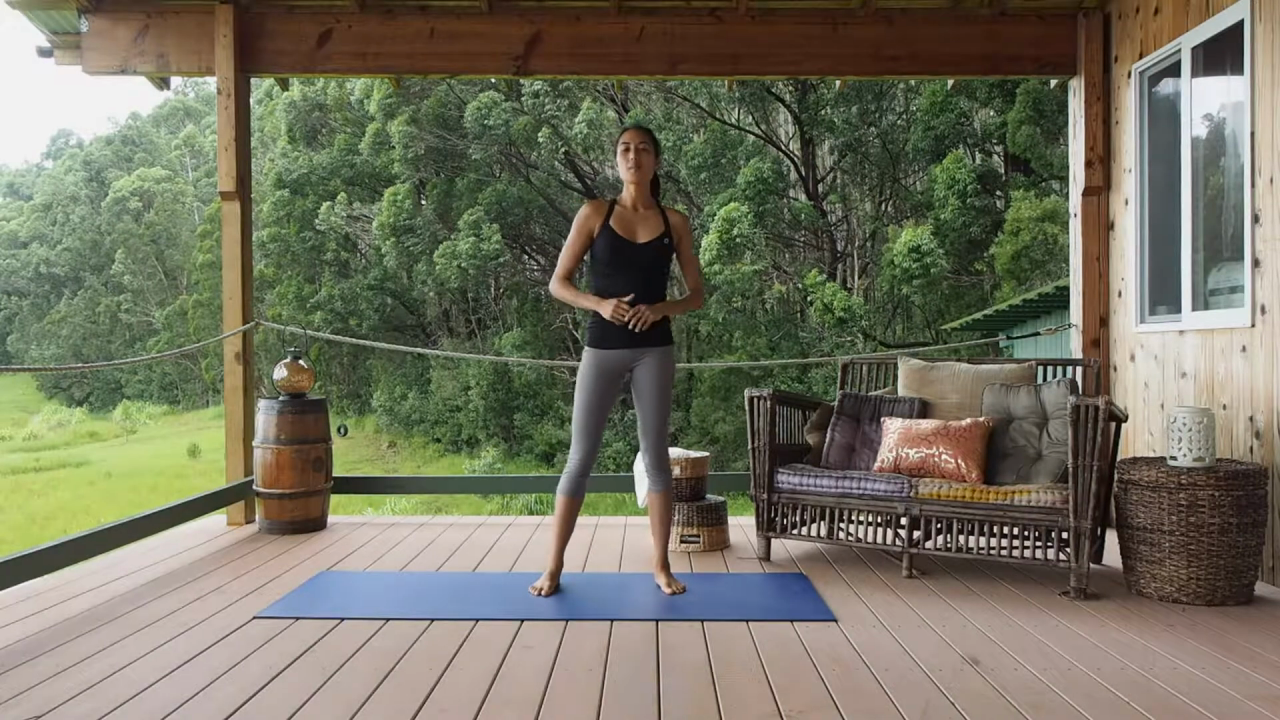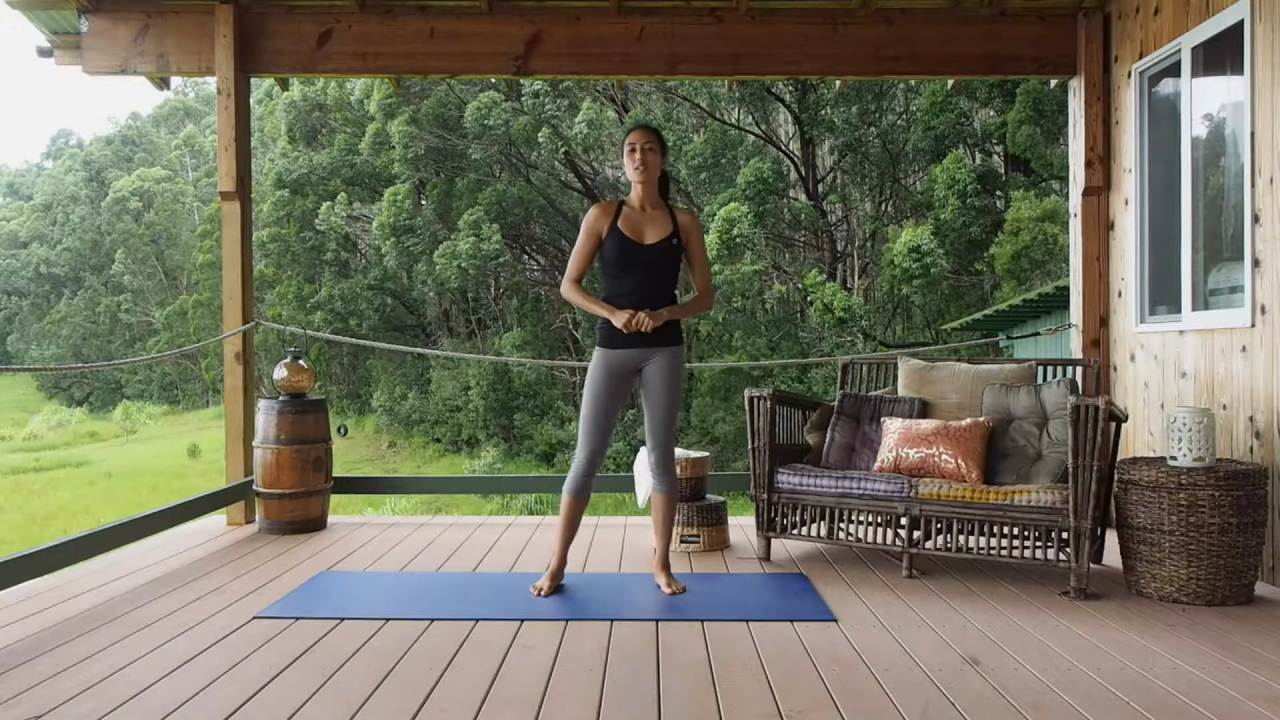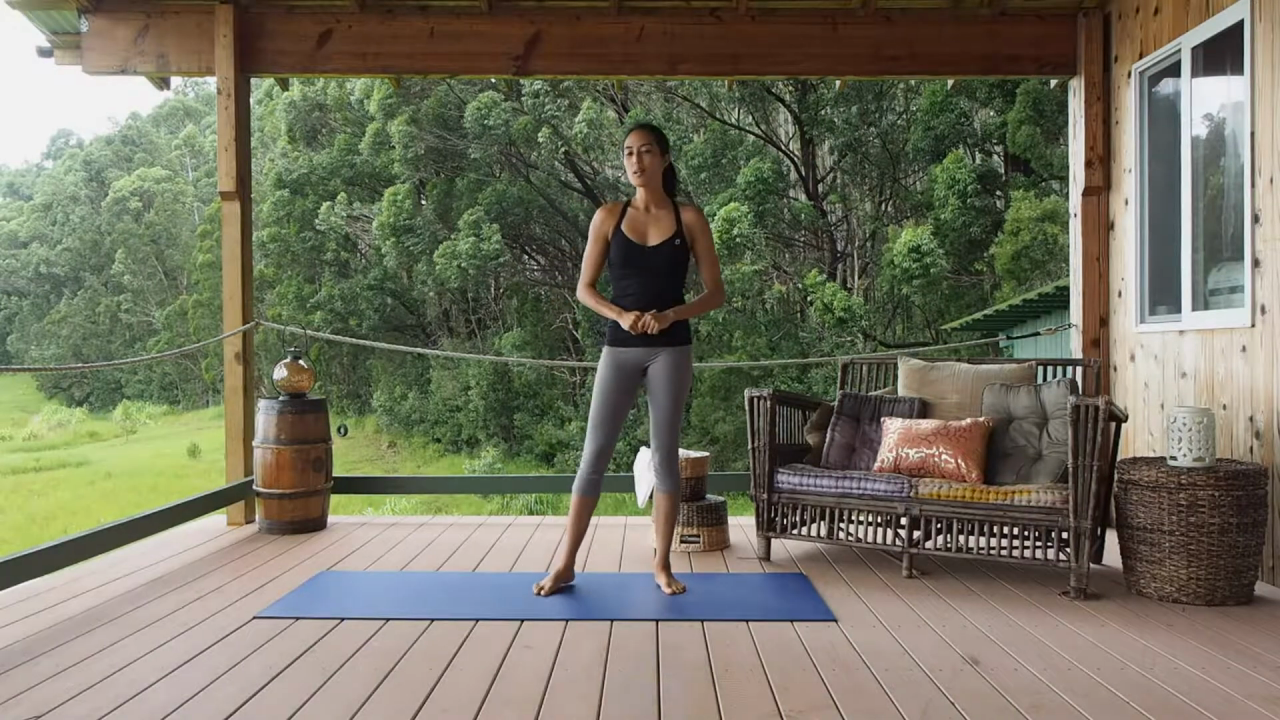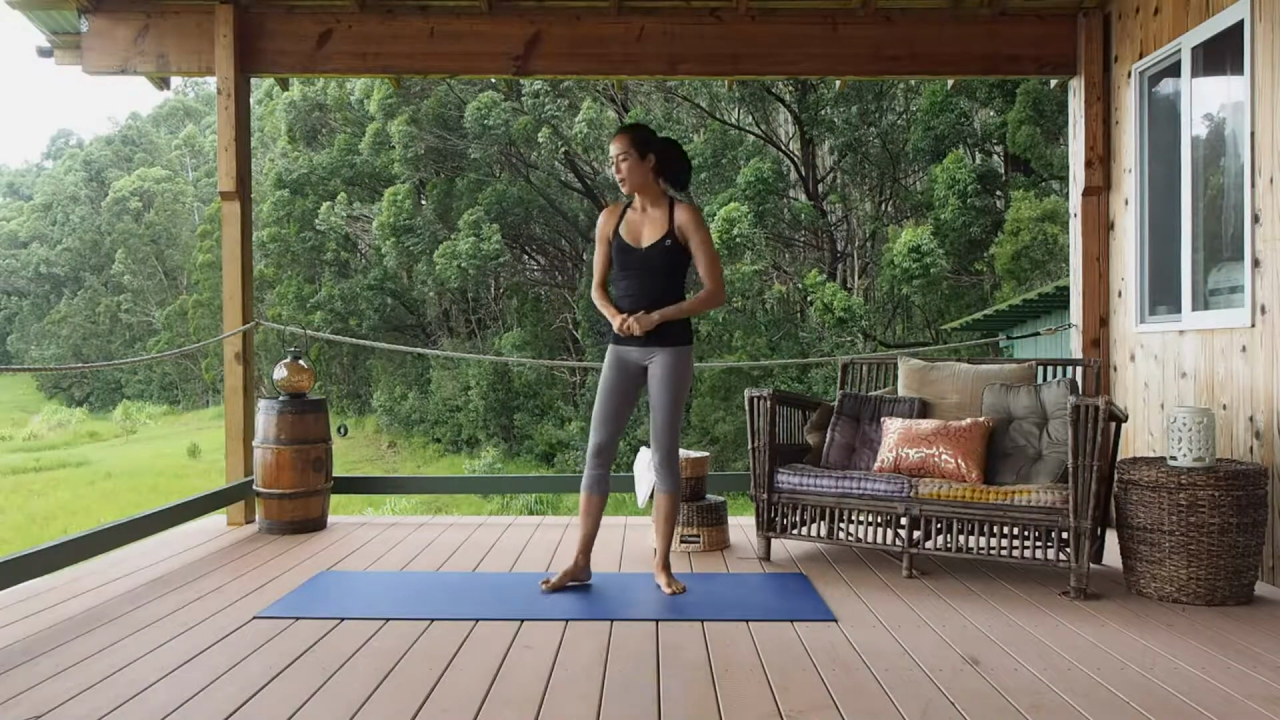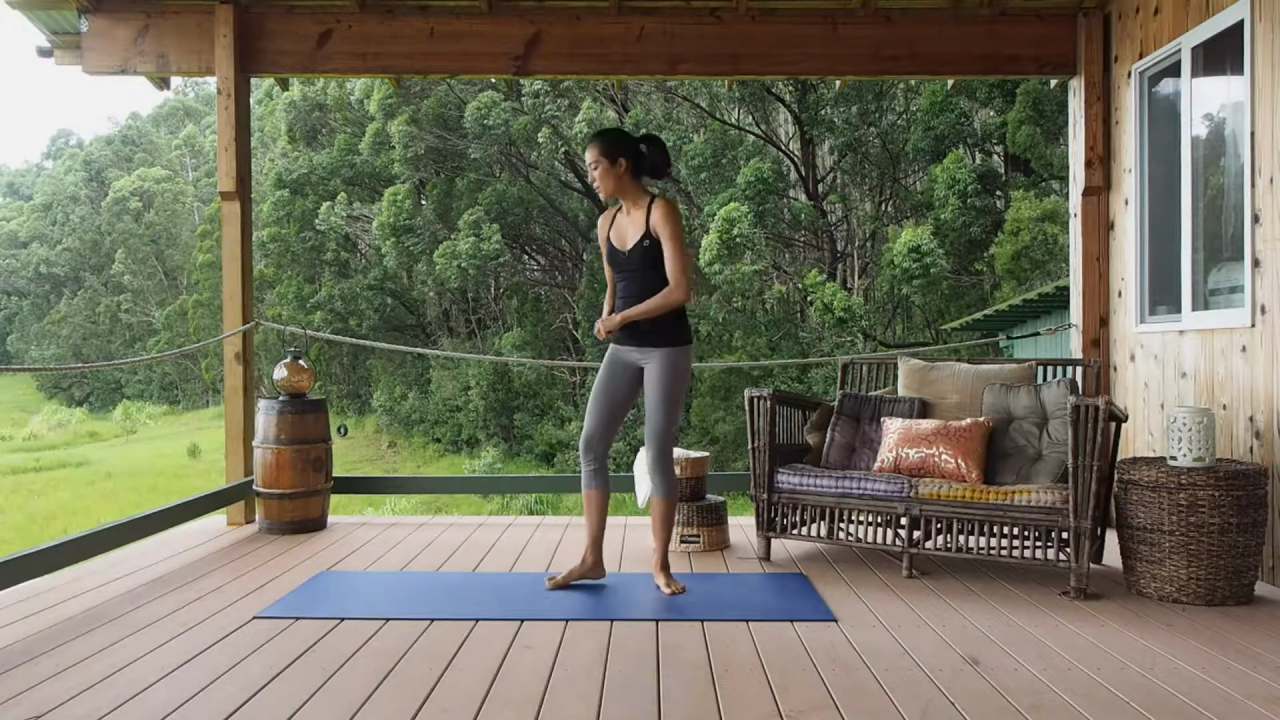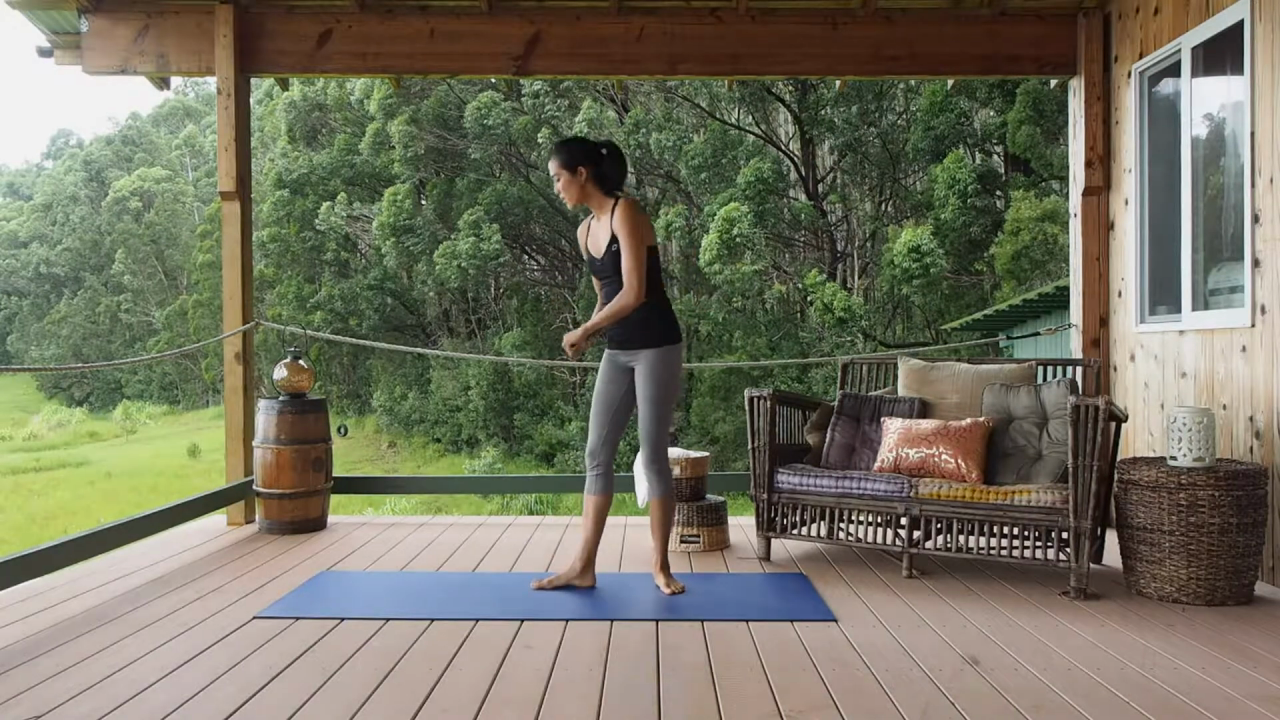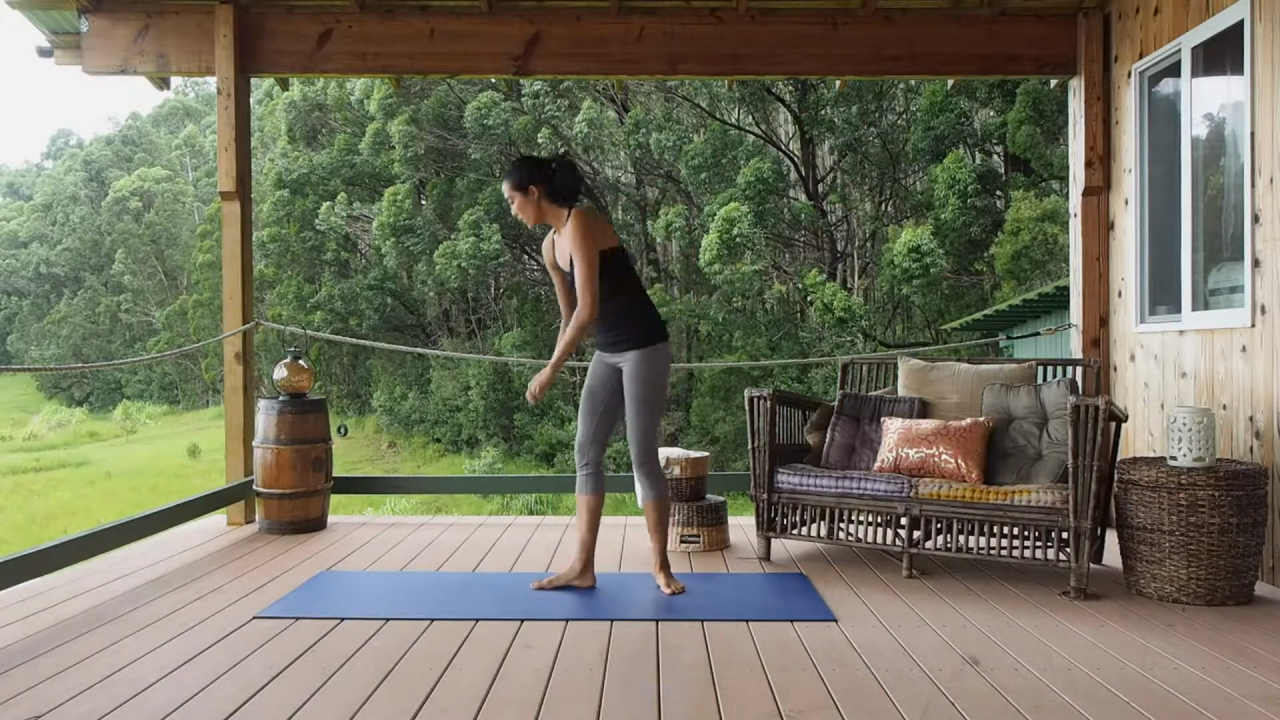
dt=0.2s
person 1, frame 1
left shoulder: (675, 223)
right shoulder: (594, 214)
left elbow: (697, 293)
right elbow: (558, 282)
left wrist: (663, 309)
right wrist: (600, 304)
left hip: (654, 350)
right hip: (603, 347)
left knee: (655, 455)
right knee: (581, 456)
left ankle: (660, 564)
right ankle: (554, 565)
person 1, frame 2
left shoulder: (684, 221)
right shoulder: (603, 215)
left elbow: (705, 295)
right elbow: (570, 285)
left wrist: (664, 313)
right wrist: (613, 313)
left hip: (664, 350)
right hip: (612, 348)
left knee: (661, 455)
right knee: (588, 454)
left ankle: (661, 564)
right ankle: (557, 564)
person 1, frame 3
left shoulder: (689, 219)
right shoulder: (608, 217)
left elbow: (716, 293)
right elbow: (584, 288)
left wrist: (670, 315)
right wrist: (621, 316)
left hip: (671, 349)
right hip: (620, 348)
left knee: (664, 455)
right knee: (595, 452)
left ankle: (662, 565)
right ankle: (565, 563)
person 1, frame 4
left shoulder: (684, 216)
right shoulder: (610, 219)
left elbow: (715, 292)
right elbow: (598, 287)
left wrist: (657, 316)
right wrist: (616, 317)
left hip: (670, 348)
right hip: (623, 349)
left knee: (664, 454)
right knee: (599, 449)
left ankle: (662, 564)
right ankle: (580, 560)
person 1, frame 5
left shoulder: (662, 212)
right shoulder: (606, 222)
left elbow: (681, 290)
left wrist: (622, 317)
right wrist: (607, 319)
left hip: (667, 348)
right hip: (623, 349)
left knee: (658, 455)
right knee: (591, 445)
left ankle: (660, 565)
right ankle: (592, 559)
person 1, frame 6
left shoulder: (627, 214)
right shoulder: (585, 230)
left elbow: (637, 293)
left wrist: (583, 330)
right wrist: (588, 332)
left hip: (657, 348)
right hip: (618, 352)
left knee: (653, 456)
right knee: (597, 454)
left ankle: (660, 566)
right ankle: (583, 567)
person 1, frame 7
left shoulder: (583, 223)
right shoulder: (550, 245)
left elbow: (589, 307)
right elbow: (569, 312)
left wrist: (551, 369)
right wrist: (555, 365)
left hip: (643, 346)
right hip: (608, 352)
left knee: (643, 457)
right knee: (586, 452)
left ankle: (661, 564)
right ankle: (582, 567)
